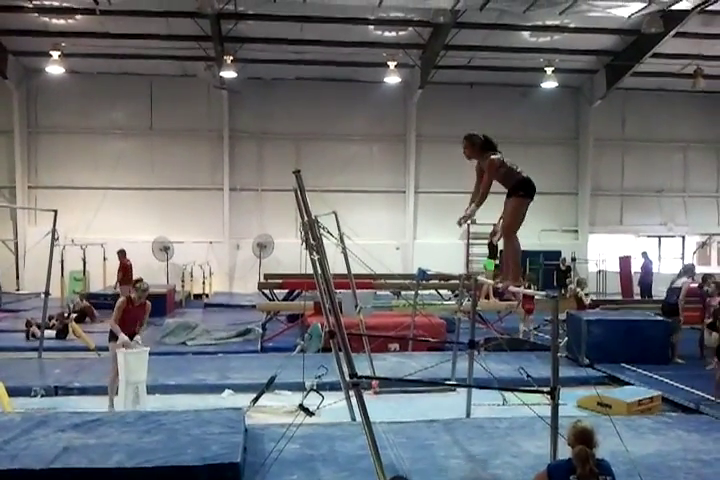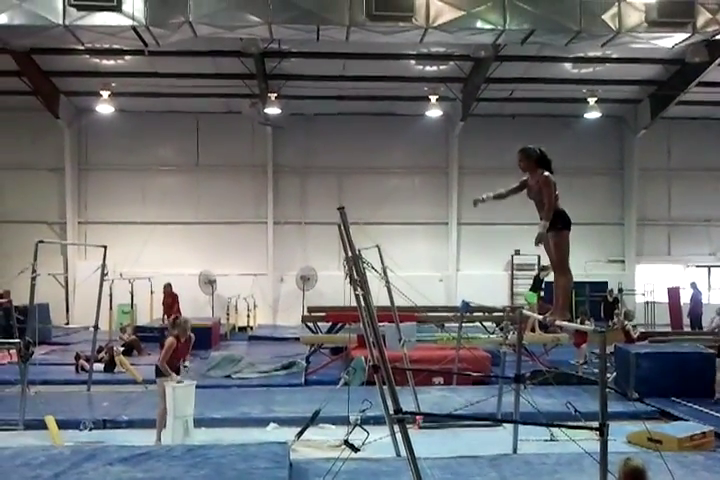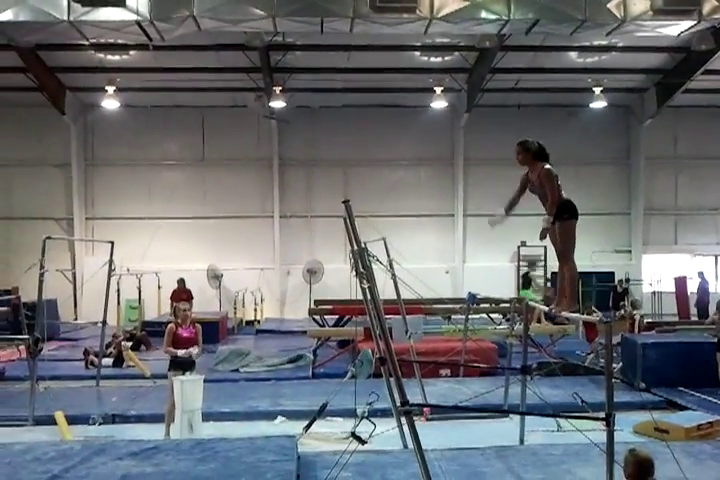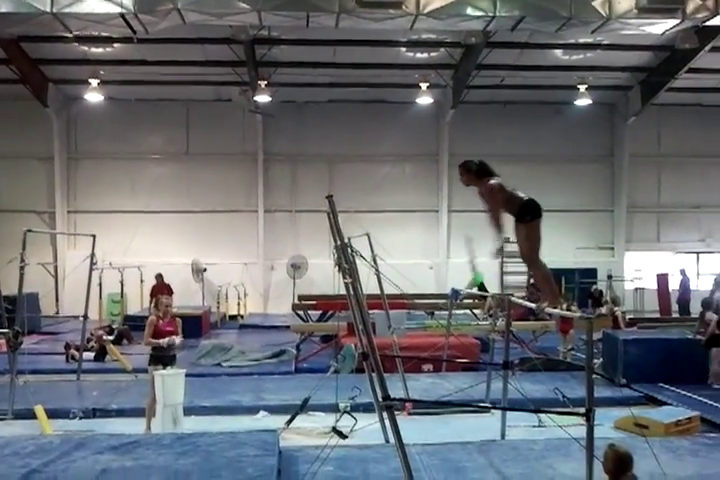
dt=0.7s
person 1, frame 1
left shoulder: (492, 161)
right shoulder: (480, 164)
left elbow: (485, 191)
right elbow: (477, 191)
left wrist: (470, 213)
right wrist: (467, 212)
left hip: (523, 188)
right hip: (514, 190)
left knee: (508, 233)
right knee: (506, 233)
left ankle: (516, 278)
right ankle: (507, 276)
person 1, frame 2
left shoulder: (545, 178)
right shoulder: (527, 181)
left elbow: (550, 206)
right elbow: (507, 192)
left wrist: (541, 230)
right wrist: (485, 197)
left hip: (558, 221)
right hip: (548, 222)
left knee: (563, 267)
right knee: (557, 269)
left ankle: (564, 311)
right ankle: (557, 310)
person 1, frame 3
left shoulder: (546, 171)
right shoulder: (528, 175)
left elbow: (554, 199)
right elbow: (516, 198)
left wrist: (547, 224)
right wrist: (502, 215)
left hip: (565, 211)
right hip: (554, 213)
left knee: (567, 259)
right knee: (562, 259)
left ankle: (572, 302)
right ankle: (561, 300)
person 1, frame 4
left shoulder: (490, 186)
right shoulder: (482, 189)
left elbow: (497, 214)
right elbow: (493, 213)
left wrist: (500, 240)
right wrist: (500, 238)
left hip: (528, 210)
right hip: (521, 213)
left knee: (532, 258)
right knee: (527, 259)
left ankle: (555, 298)
right ankle: (550, 298)
person 2, frame 1
left shoulder: (147, 305)
right shoulder: (123, 301)
right elbow: (113, 322)
left wrist: (137, 336)
right wrist: (122, 336)
left hip: (131, 336)
right hip: (116, 335)
right knee: (116, 369)
right ankle: (111, 403)
person 2, frame 2
left shoulder: (191, 338)
right shoulder: (172, 340)
right elbow: (162, 362)
left wrist: (185, 364)
right wrist: (172, 376)
left hip: (176, 369)
right hip: (162, 371)
right knee: (164, 405)
right ankle: (158, 438)
person 2, frame 3
left shoulder: (196, 327)
right shoulder: (172, 327)
left elbow: (200, 345)
right elbow: (166, 348)
left wrist: (196, 351)
right wrist: (180, 352)
left hip: (190, 364)
right hip: (176, 364)
right knee: (173, 399)
right ankle: (167, 432)
person 2, frame 4
left shoulder: (176, 321)
right shoulder: (153, 319)
left elbow: (179, 338)
right elbow: (146, 340)
left wrist: (177, 341)
right wrist: (164, 341)
left hip: (171, 358)
right hip: (156, 358)
right knee: (154, 393)
right ankle: (148, 426)
